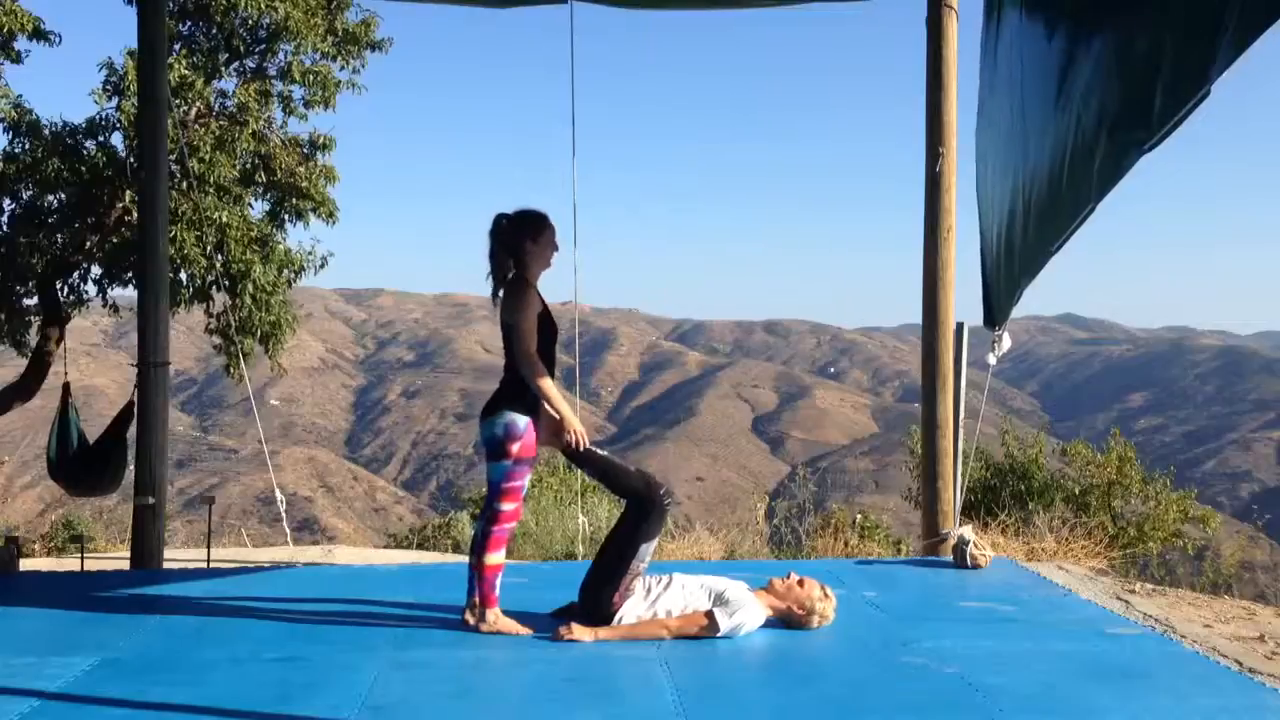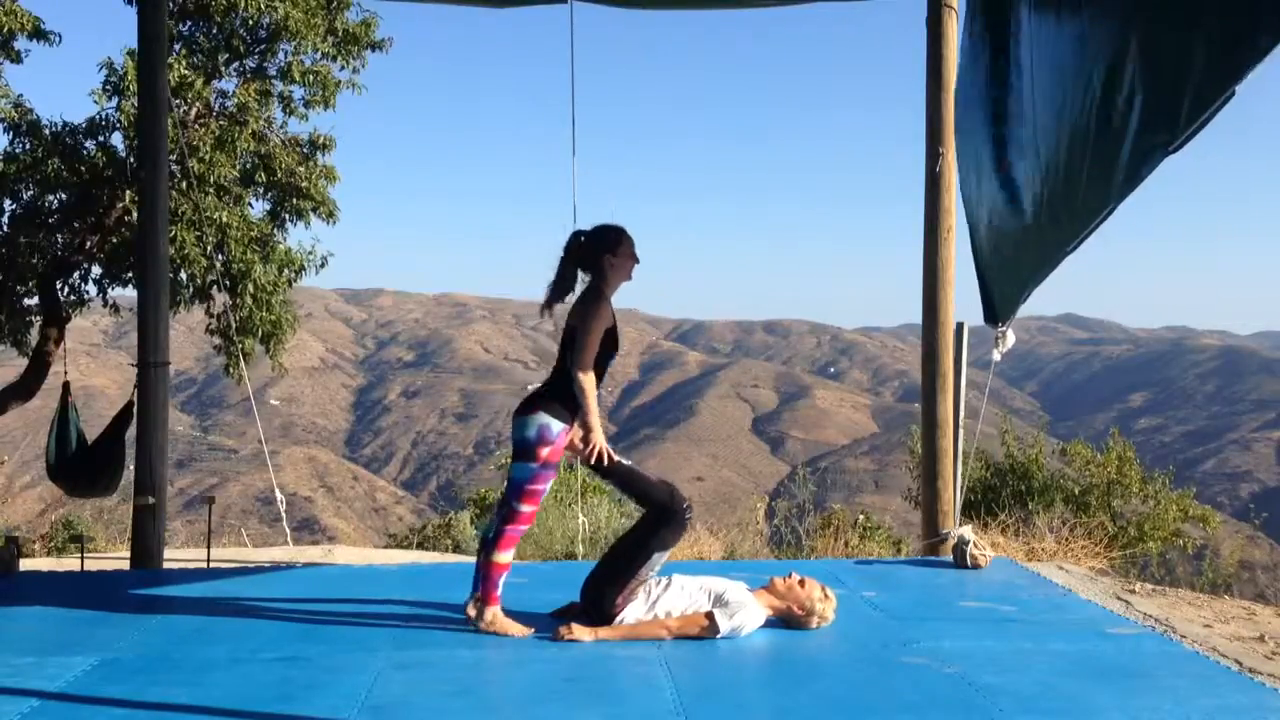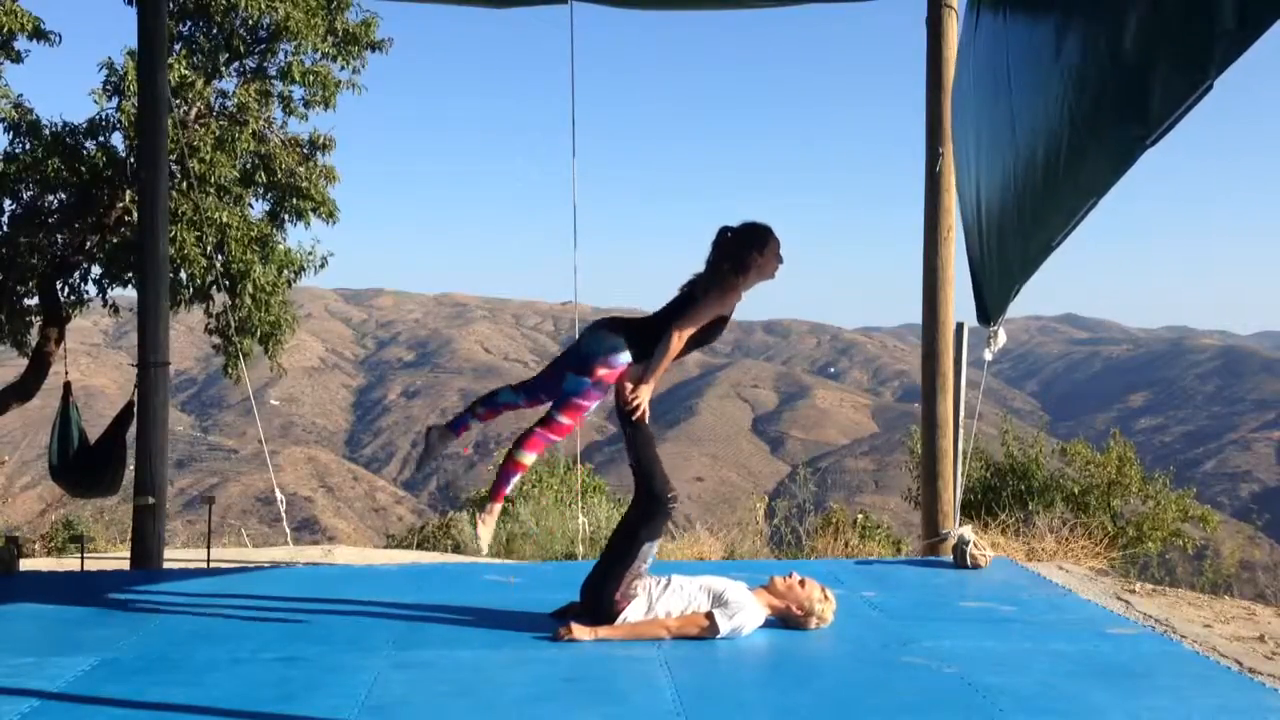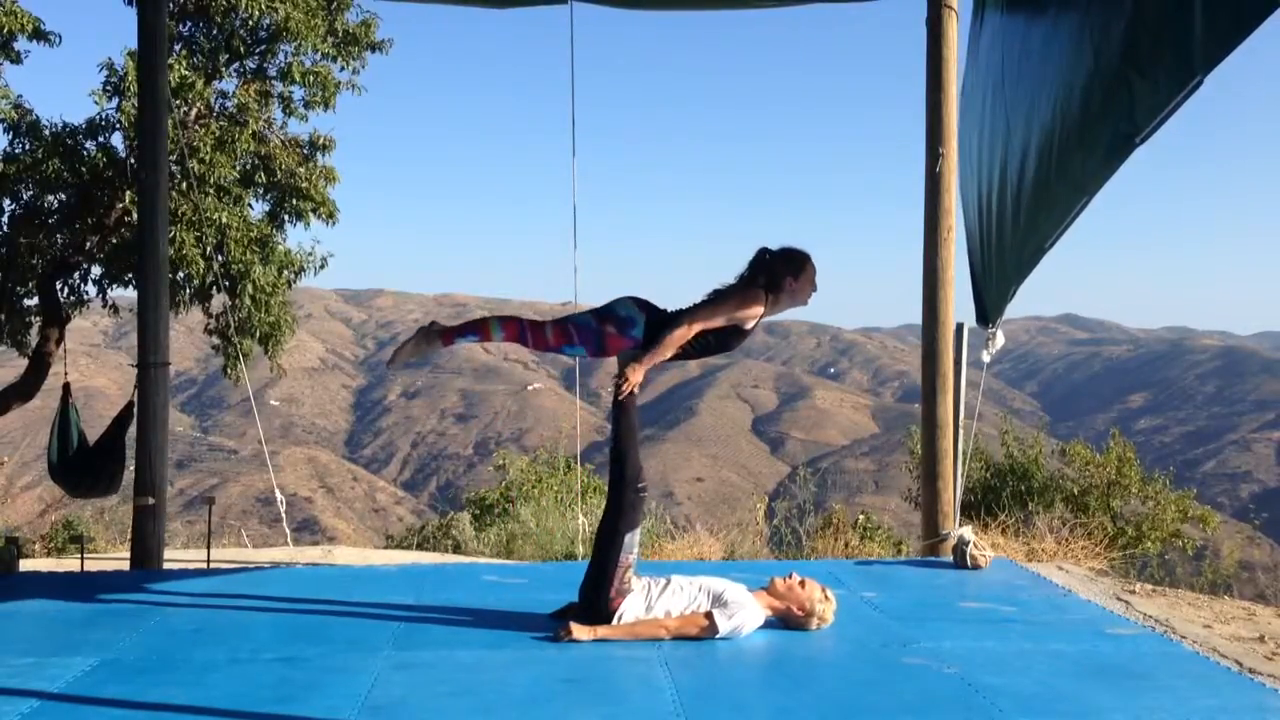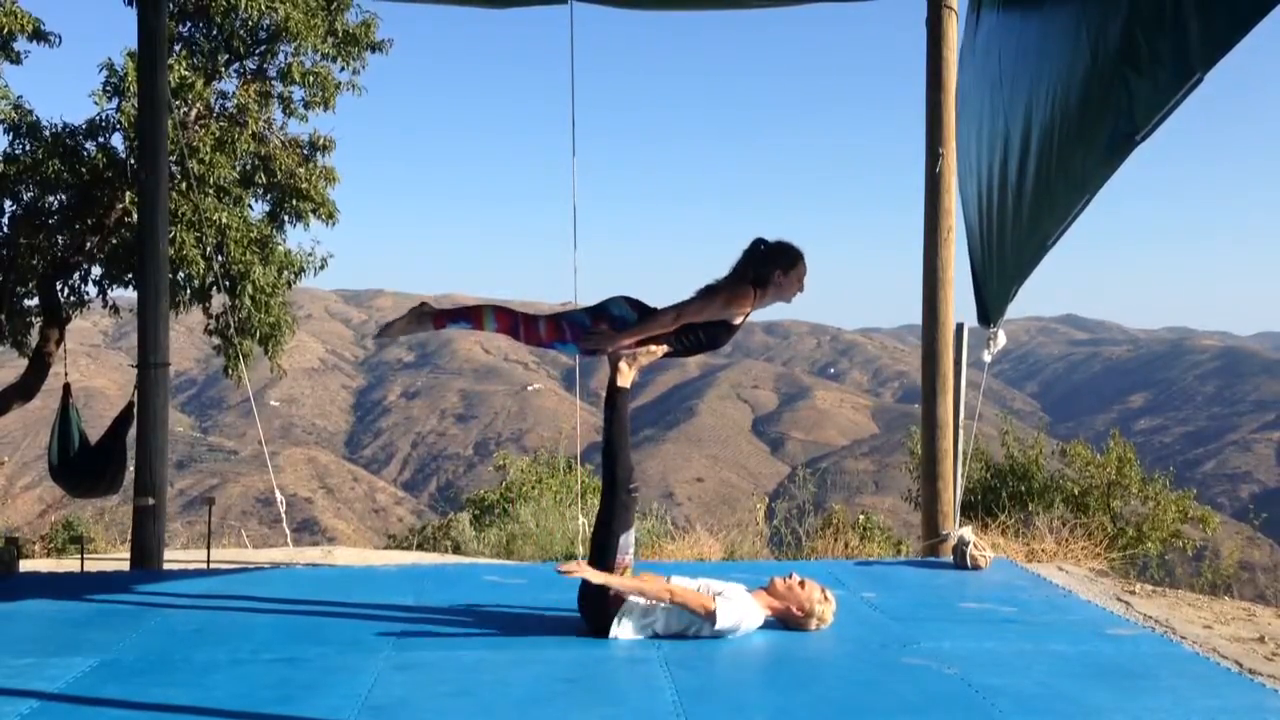
dt=1s
person 1, frame 1
left shoulder: (518, 290)
right shoulder: (523, 291)
right elbow: (528, 360)
left wrist: (555, 412)
right wrist: (564, 412)
left hip: (509, 412)
right hip: (514, 415)
left knee: (496, 512)
right knee: (504, 514)
left ankle: (477, 604)
right ankle: (489, 612)
person 1, frame 2
left shoulder: (592, 302)
right shoulder: (599, 305)
right elbow: (583, 370)
left wrist: (577, 424)
right wrist: (594, 427)
left hip: (544, 415)
right hip: (547, 420)
left knee: (510, 511)
right knee: (519, 515)
left ankle: (479, 600)
right ankle: (489, 610)
person 1, frame 3
left shoulder: (716, 280)
right shoulder: (729, 292)
right elbow: (677, 334)
left wrist: (639, 371)
right wrist: (648, 384)
left hip: (607, 338)
right hip: (612, 352)
left knee: (530, 393)
right knee: (554, 426)
left ankle: (446, 434)
right ankle: (491, 506)
person 1, frame 4
left shoulder: (750, 301)
right shoulder: (752, 306)
right elbow: (688, 326)
left wrist: (641, 360)
right wrist: (642, 365)
left hip: (635, 325)
right hip: (631, 329)
left knee: (539, 333)
right knee: (536, 334)
left ankle: (441, 334)
right ankle: (439, 338)
person 1, frame 5
left shoulder: (738, 293)
right shoulder: (742, 300)
right elbow: (679, 316)
left wrist: (627, 339)
right wrist: (625, 341)
left hip: (628, 324)
right hip: (624, 327)
left knee: (530, 329)
right knee: (527, 329)
left ankle: (433, 316)
right ankle: (429, 320)
person 2, frame 1
left shoulder: (746, 614)
right shoulder: (746, 598)
left elbow: (671, 627)
left wrist: (595, 632)
left hip: (613, 606)
right hip: (616, 601)
left knee: (653, 497)
person 2, frame 2
left shoulder: (746, 616)
right shoulder: (744, 596)
left elbow: (670, 628)
left wrist: (596, 633)
left hip: (615, 606)
right hip: (615, 601)
left knee: (674, 509)
person 2, frame 3
left shoulder: (745, 615)
right shoulder: (743, 597)
left elbow: (670, 628)
left wrist: (595, 633)
left hip: (614, 608)
right hip: (617, 603)
left knee: (659, 499)
person 2, frame 4
left shoulder: (745, 615)
right shoulder: (744, 600)
left elbow: (668, 627)
left wrist: (594, 632)
left hip: (614, 606)
right hip: (618, 602)
left knee: (629, 492)
person 2, frame 5
left shoulder: (743, 615)
right shoulder: (741, 600)
left elbow: (673, 594)
left wrist: (603, 576)
left hip: (610, 616)
right hip: (618, 605)
left knee: (621, 499)
left ankle: (622, 380)
